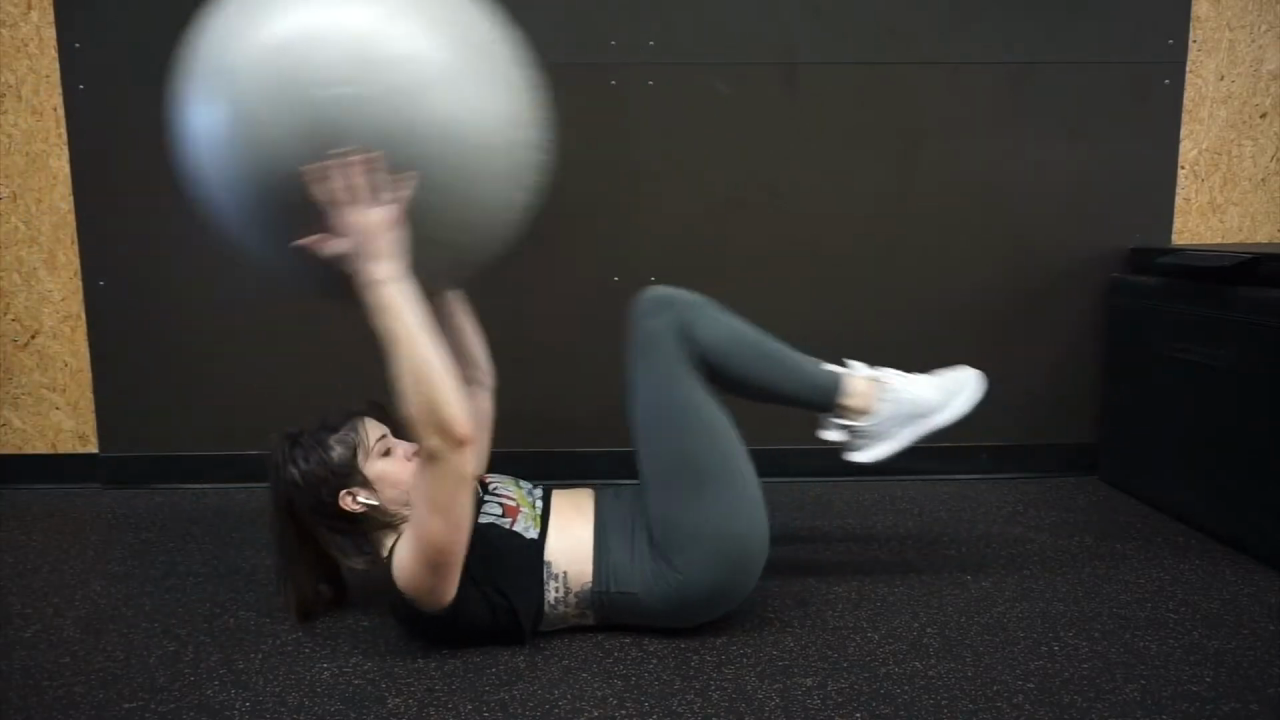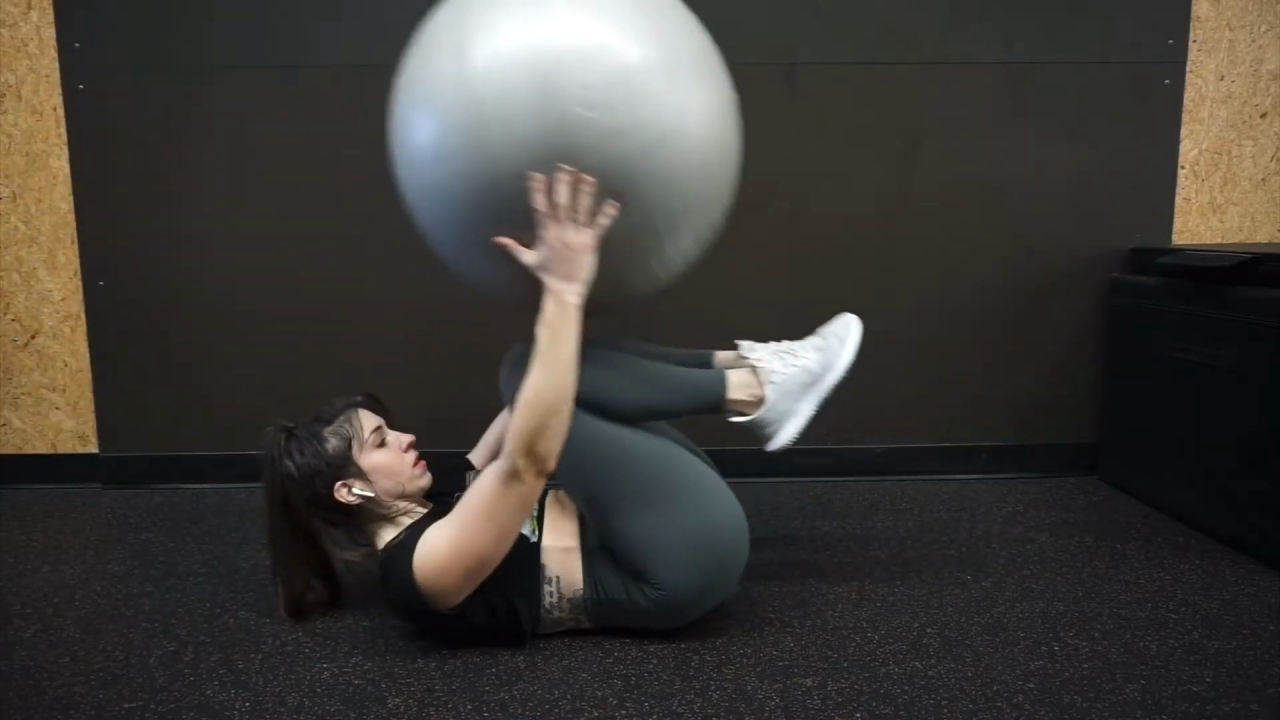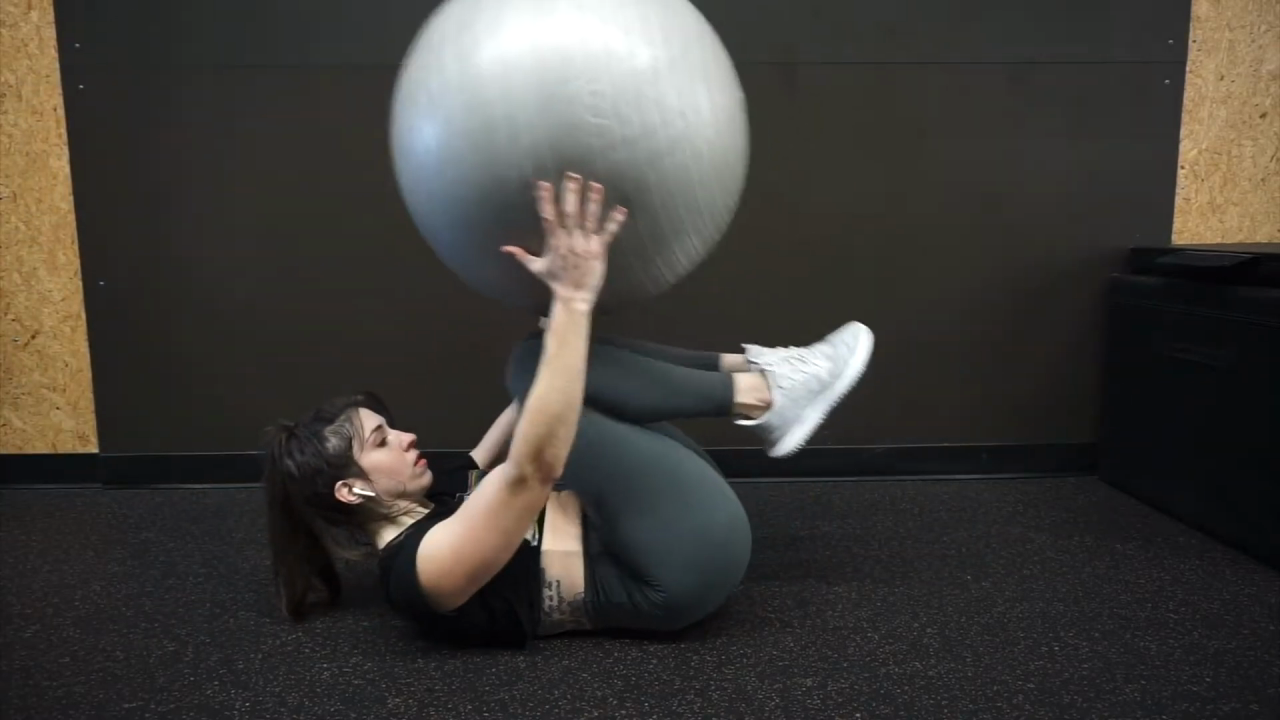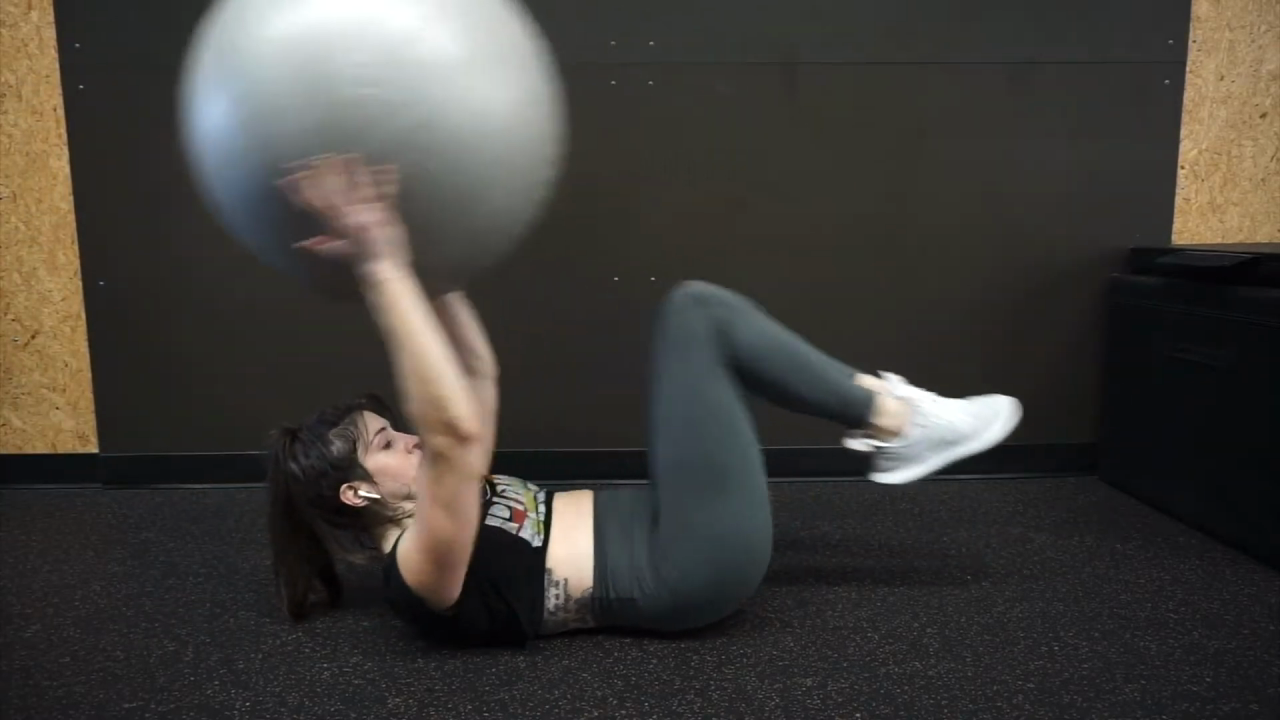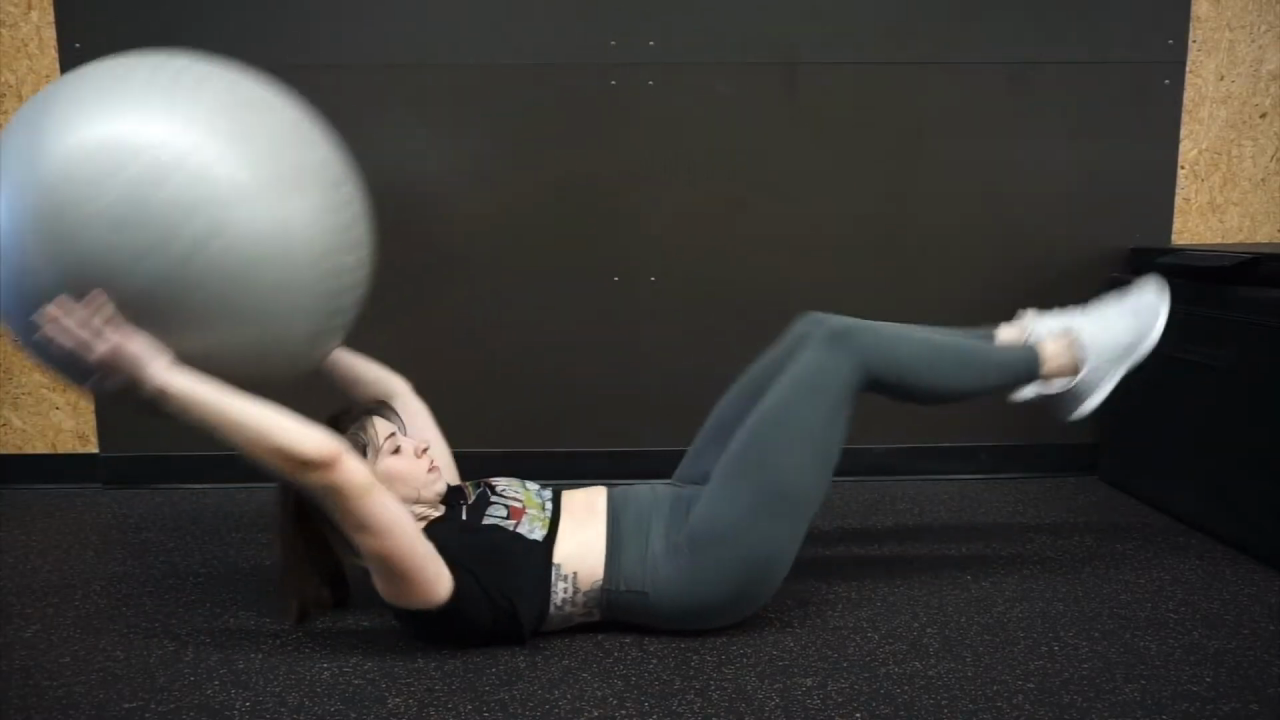
dt=0.3s
person 1, frame 1
left shoulder: (452, 520)
right shoulder: (424, 582)
left elbow: (475, 379)
right elbow: (448, 436)
left wrist: (423, 274)
right wrist: (382, 270)
left hip: (692, 543)
right hip: (701, 562)
left knee: (660, 322)
right knee: (657, 313)
left ankle: (857, 398)
right ankle: (861, 403)
person 1, frame 2
left shoulder: (437, 504)
right shoulder: (425, 567)
left elbow: (520, 433)
right elbow: (534, 455)
left wrist: (560, 286)
right wrist: (564, 288)
left hip: (682, 534)
right hip: (689, 558)
left knee: (543, 368)
right knee: (535, 370)
left ankle: (746, 372)
right ankle: (751, 388)
person 1, frame 3
left shoulder: (439, 501)
right shoulder: (423, 570)
left elbow: (529, 434)
right elbow: (539, 465)
left wrist: (564, 291)
right wrist: (575, 295)
left hip: (679, 541)
right hip: (691, 556)
left knee: (544, 368)
right knee: (536, 367)
left ankle: (756, 376)
right ankle: (761, 394)
person 1, frame 4
left shoulder: (446, 506)
right shoulder: (426, 575)
left elbow: (478, 369)
right elbow: (451, 433)
left wrist: (416, 267)
right wrist: (386, 266)
left hip: (683, 537)
right hip: (697, 566)
left knee: (692, 314)
right knee: (693, 312)
left ankle: (879, 405)
right ankle: (891, 422)
person 1, frame 5
left shoulder: (449, 513)
right shoulder: (426, 588)
left elbow: (393, 389)
right elbow: (322, 458)
right wrist: (160, 372)
left hip: (681, 517)
right hip: (708, 567)
left knee: (819, 339)
right knee: (833, 347)
left ankle: (1030, 347)
right ankle: (1059, 355)
